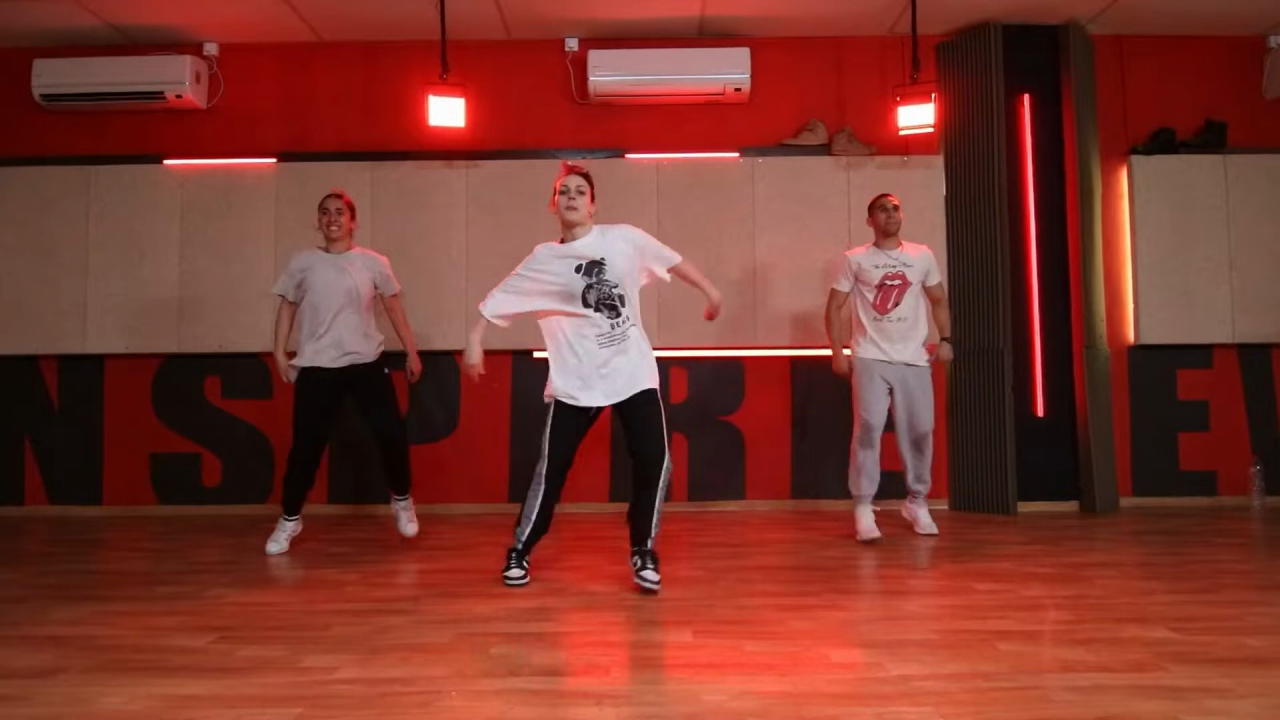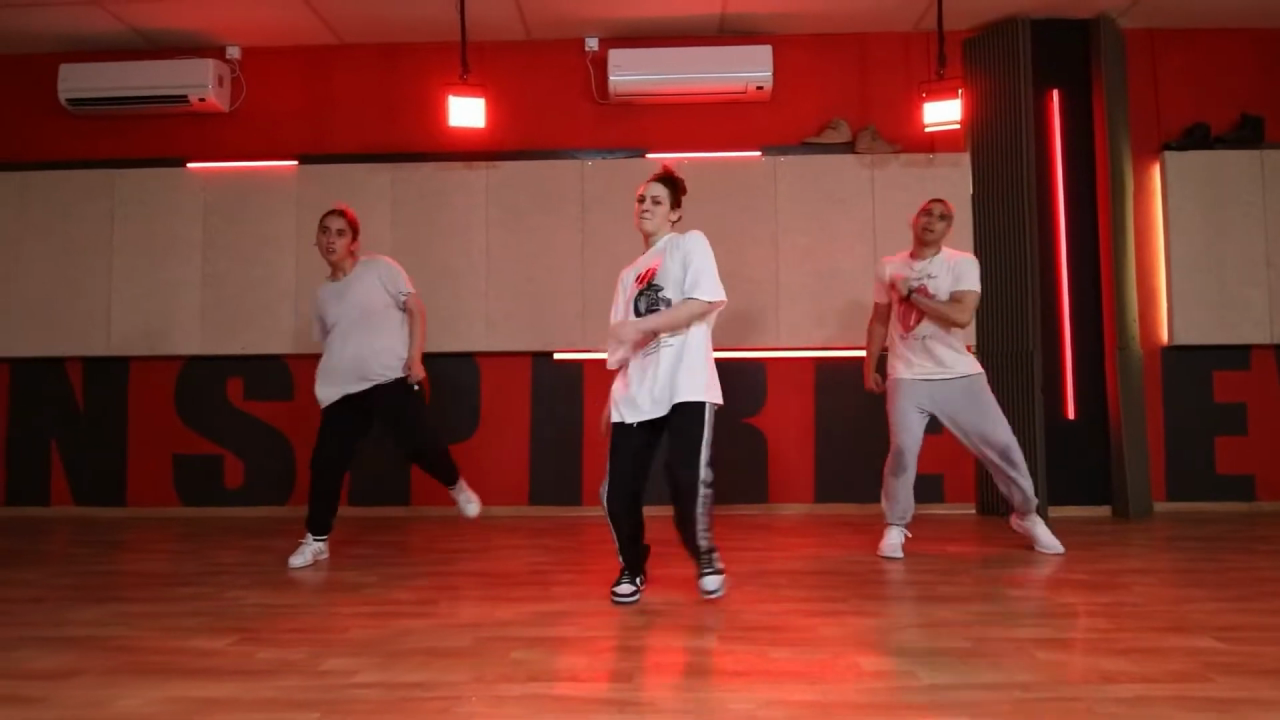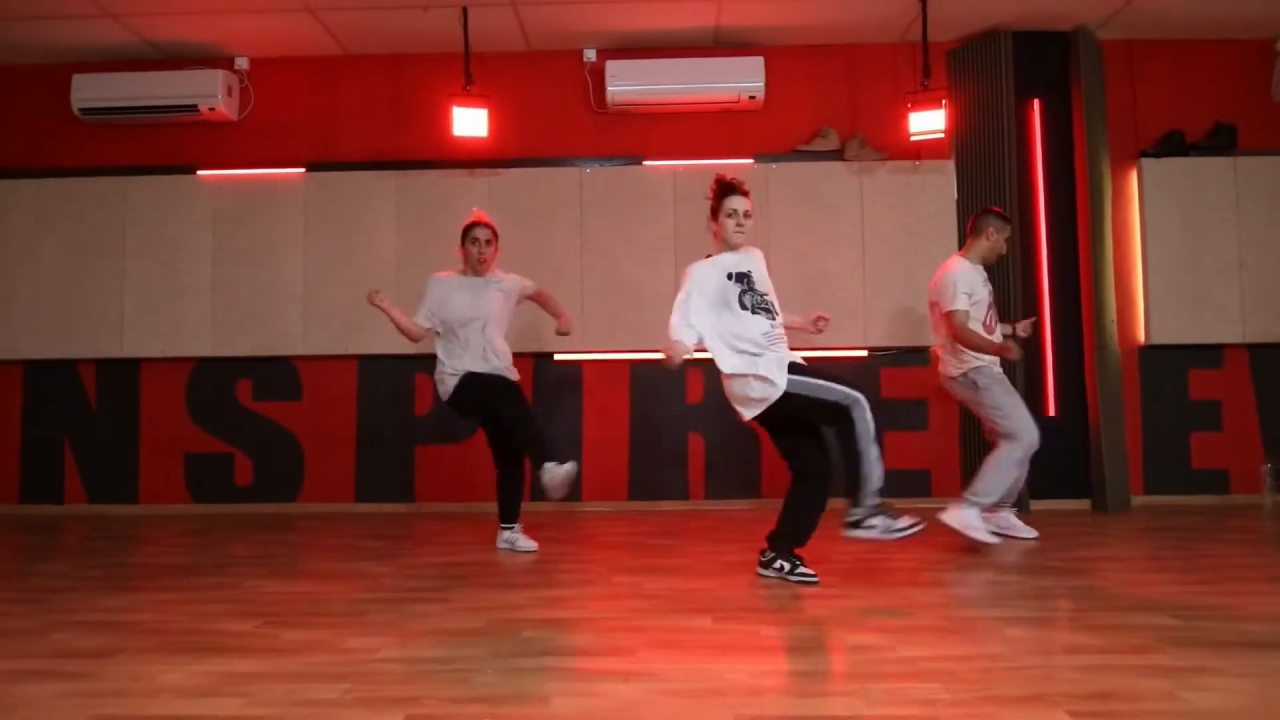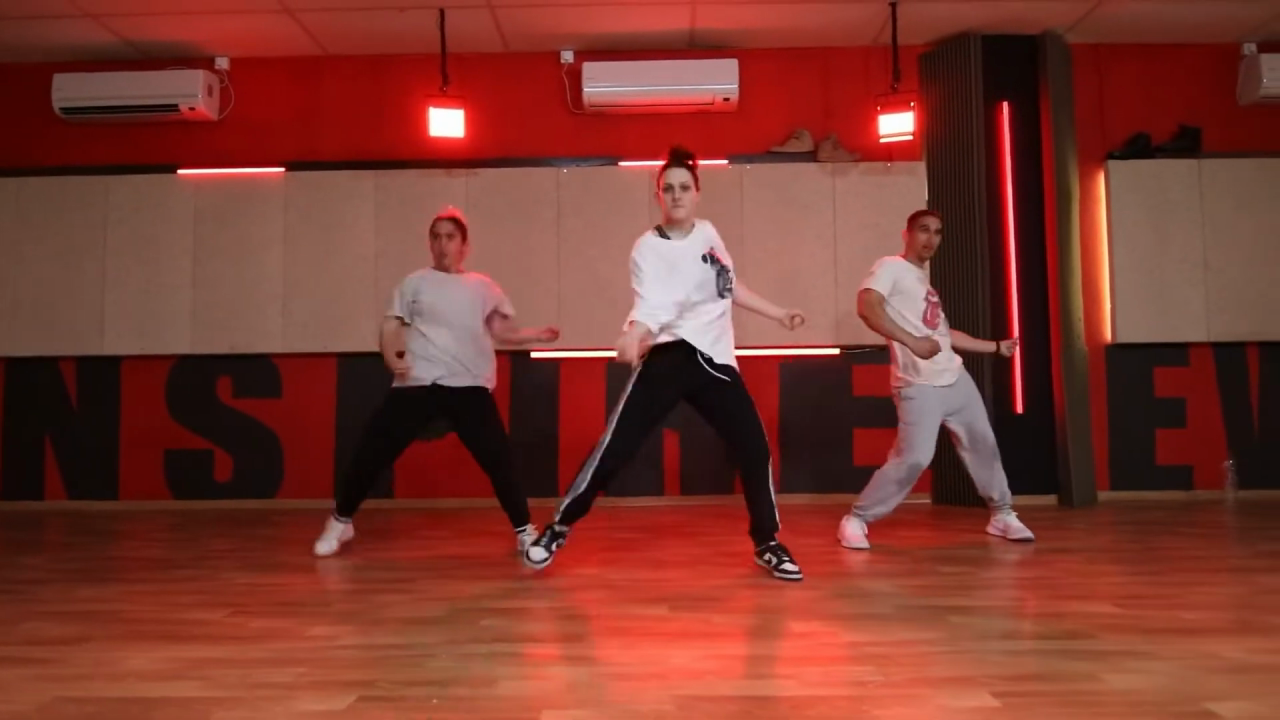
dt=1s
person 1, frame 1
left shoulder: (624, 238)
right shoulder: (544, 258)
left elbow: (672, 262)
right elbow: (497, 302)
left wrist: (709, 290)
right wrist: (474, 341)
left hip: (633, 372)
right hip: (575, 380)
left knee: (653, 459)
right knee: (552, 467)
left ankle: (643, 550)
right ankle: (521, 549)
person 1, frame 2
left shoulder: (692, 244)
right shoulder: (629, 275)
left elbow: (707, 302)
left wrist: (644, 326)
right wrist: (614, 396)
left hip: (686, 387)
right hip: (636, 396)
left knee: (687, 477)
right knee: (618, 492)
left ankle: (704, 555)
right ankle: (632, 566)
person 1, frame 3
left shoulder: (754, 258)
right shoulder: (701, 274)
right elbow: (682, 332)
left wrist: (802, 322)
right wrist: (676, 349)
left hip: (779, 374)
right hip: (762, 379)
left knee: (814, 469)
right knee: (855, 407)
left ankle: (779, 553)
right ankle: (866, 511)
person 1, frame 4
left shoulder: (706, 231)
right shoulder: (649, 248)
left elbow: (729, 286)
right elbow: (648, 311)
left wrist: (778, 314)
right wrist: (633, 340)
left hip: (715, 360)
right hip: (670, 353)
left knee: (755, 449)
right knee: (615, 447)
left ankle: (767, 543)
right ankle: (560, 526)
person 2, frame 1
left shoulder: (374, 263)
right shoulder: (303, 262)
left elbow: (393, 306)
right elbow: (288, 304)
left wrist: (411, 351)
right wrist: (279, 351)
left hip: (366, 362)
right hip: (317, 366)
left knee: (391, 432)
right knee: (306, 443)
left ankle: (401, 500)
right ankle: (290, 519)
person 2, frame 2
left shoulder: (380, 268)
right shoulder: (324, 295)
left elbow: (416, 309)
left wrist: (415, 358)
right wrist: (329, 383)
left hip: (393, 379)
right hip: (344, 389)
left knee: (421, 444)
right knee: (326, 463)
left ankle: (456, 485)
right ankle: (317, 540)
person 2, frame 3
left shoulder: (505, 283)
right shoulder: (440, 284)
left elbow: (539, 293)
right elbow: (419, 333)
left wrist: (561, 315)
right wrist: (387, 307)
left hip: (499, 376)
right hip: (462, 380)
left knee: (510, 453)
right knee: (518, 414)
left ankle: (510, 529)
right ankle: (548, 467)
person 2, frame 4
left shoulder: (483, 286)
right shoulder: (415, 281)
left elbow: (502, 333)
right elbow: (391, 328)
left wrist: (538, 335)
right wrist: (391, 356)
left hip: (471, 385)
right hip: (418, 382)
left knee: (497, 459)
right knee: (374, 449)
left ankle: (525, 530)
right ankle: (341, 520)
person 3, frame 1
left shoulder: (923, 256)
right shoulder: (854, 259)
left elbow: (939, 300)
right elbow: (834, 308)
left wrist: (945, 339)
right wrist: (837, 352)
left hip: (914, 359)
right hip: (870, 358)
left knee: (920, 429)
right knee: (869, 425)
left ankle: (916, 501)
right ankle: (863, 507)
person 3, frame 2
left shoulder: (963, 264)
right shoulder: (889, 268)
left elbow: (962, 317)
right elbow: (879, 319)
left wrist: (914, 297)
right wrist: (870, 365)
left hip: (960, 374)
right hip: (908, 377)
left knee: (1001, 443)
right knee: (903, 448)
left ankle: (1028, 516)
right ankle: (896, 526)
person 3, frame 3
left shoulder: (973, 271)
right shoulder: (957, 273)
right elbow: (961, 331)
left wrist: (1012, 329)
right wrist: (999, 348)
left hip: (983, 370)
right hip: (973, 372)
left knee: (1014, 437)
right knee: (1023, 437)
left ankle: (999, 513)
right ankle: (966, 510)
person 3, frame 4
left shoulder: (922, 279)
right shoulder: (890, 267)
right elbow: (866, 306)
left wrist: (995, 347)
right wrist: (911, 341)
left hip: (955, 378)
right hip: (919, 386)
left knee: (983, 445)
right knee: (912, 460)
left ankle: (1002, 514)
right ankle: (856, 520)
